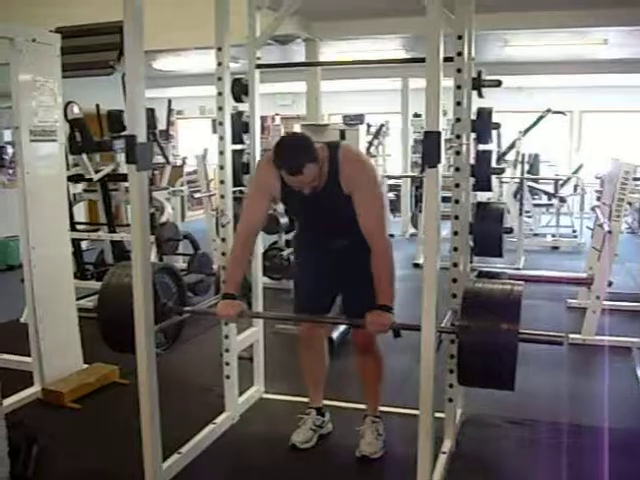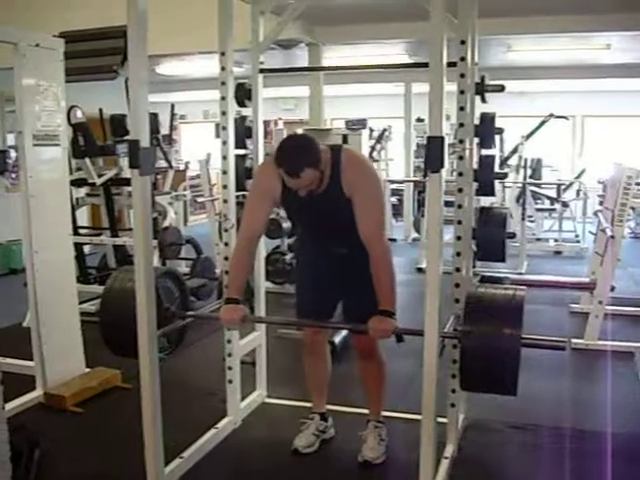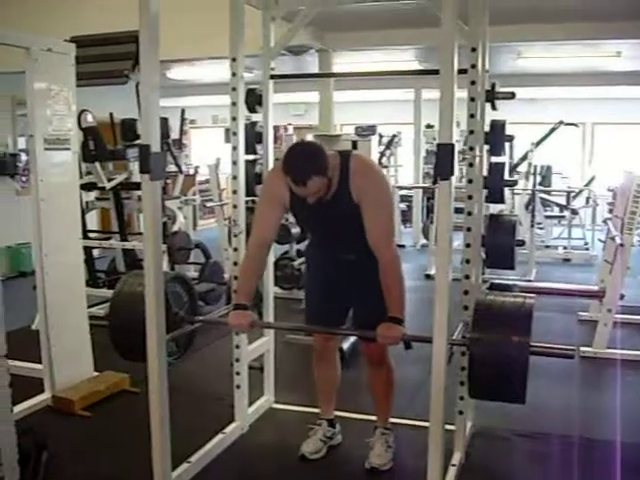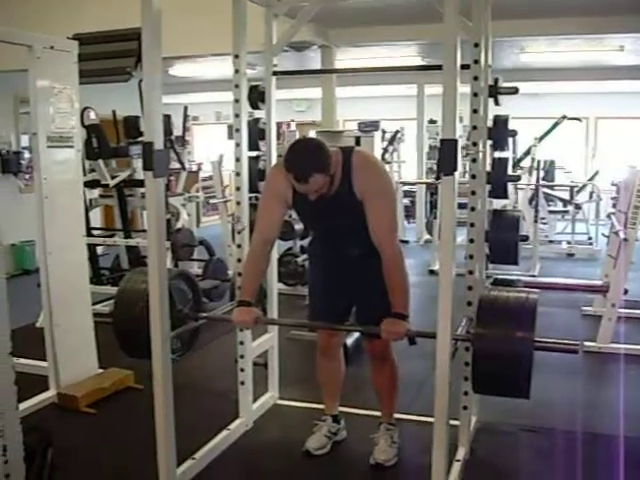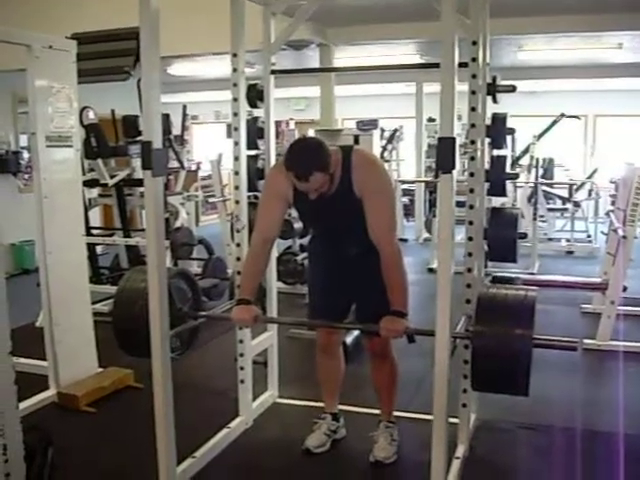
dt=0.5s
person 1, frame 1
left shoulder: (352, 166)
right shoulder: (267, 173)
left elbow: (378, 238)
right elbow: (246, 231)
left wrist: (384, 305)
right wrist: (230, 293)
left hip: (358, 250)
right hip: (313, 248)
left knee: (364, 336)
right knee: (309, 331)
left ankle: (373, 420)
right ankle: (317, 414)
person 1, frame 2
left shoulder: (355, 170)
right shoulder: (268, 176)
left elbow: (376, 243)
right elbow: (248, 237)
left wrist: (386, 311)
right wrist: (233, 299)
left hip: (358, 255)
right hip: (313, 253)
left knee: (366, 342)
right knee: (312, 337)
left ankle: (375, 425)
right ankle: (320, 418)
person 1, frame 3
left shoulder: (364, 177)
right shoulder: (277, 182)
left elbow: (385, 250)
right elbow: (259, 244)
left wrist: (395, 318)
right wrist: (241, 304)
left hip: (369, 262)
right hip: (324, 260)
left knee: (375, 350)
right knee: (322, 344)
left ankle: (383, 432)
right ankle: (327, 425)
person 1, frame 4
left shoulder: (367, 172)
right shoulder: (279, 179)
left elbow: (388, 246)
right elbow: (262, 240)
left wrist: (399, 314)
right wrist: (245, 301)
left hip: (371, 258)
right hip: (326, 256)
left knee: (378, 346)
right knee: (326, 341)
left ankle: (388, 428)
right ankle: (332, 421)
person 1, frame 5
left shoulder: (366, 170)
right shoulder: (279, 178)
left elbow: (387, 244)
right elbow: (262, 239)
left wrist: (398, 311)
right wrist: (245, 300)
left hip: (371, 257)
right hip: (327, 254)
left knee: (378, 344)
right knee: (326, 339)
left ankle: (387, 426)
right ankle: (331, 419)
